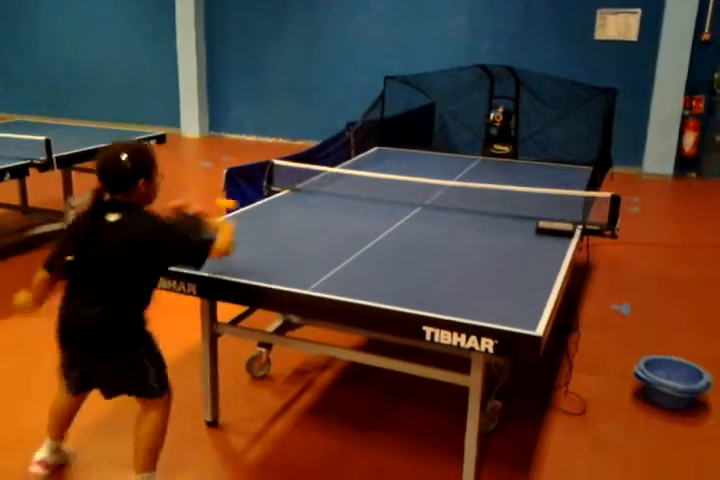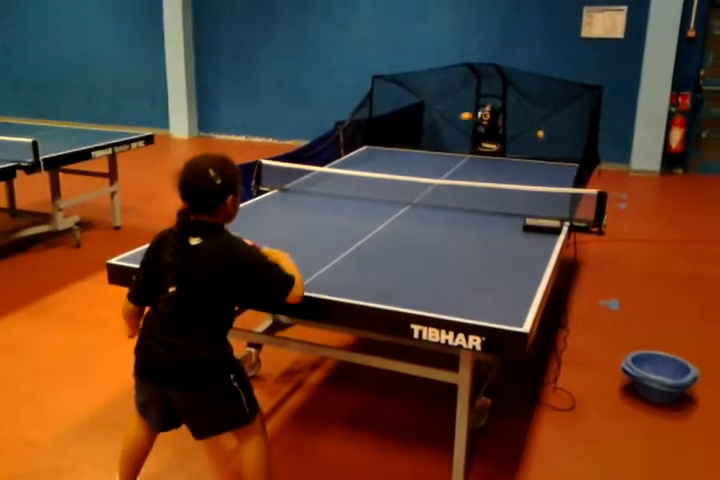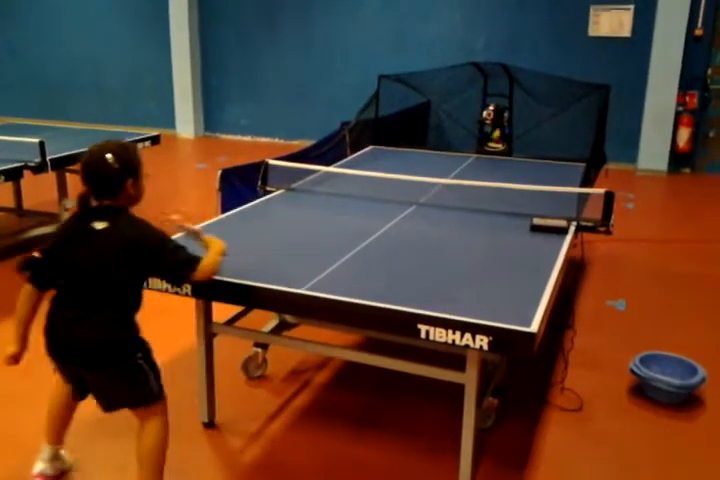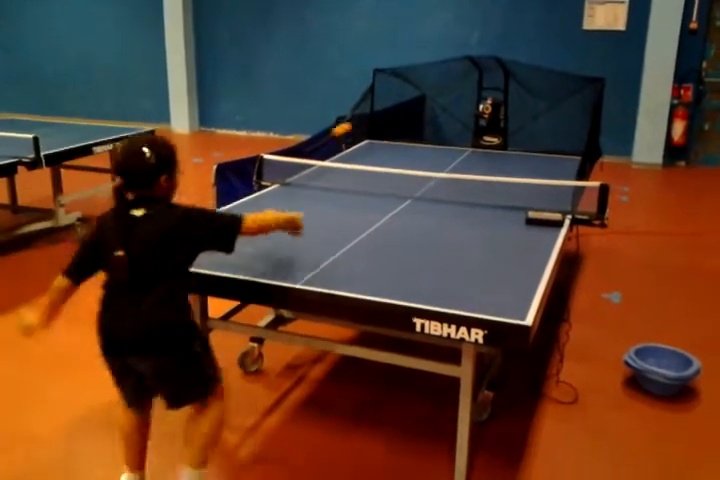
dt=1s
person 1, frame 1
left shoulder: (85, 222)
right shoulder: (155, 229)
left elbow: (50, 273)
right elbow: (219, 248)
left wrist: (32, 298)
right wrist: (222, 228)
left hip: (73, 329)
right hip: (120, 335)
left knee: (74, 388)
right knee: (156, 401)
person 1, frame 2
left shoulder: (163, 242)
right shoulder: (236, 254)
left elbow: (132, 306)
right elbow: (293, 294)
left wrist: (138, 331)
right wrist: (282, 259)
left hip: (151, 361)
right hip: (203, 368)
left knee: (146, 423)
right knee: (250, 432)
person 1, frame 3
left shoulder: (70, 229)
right shoulder: (139, 235)
left elbow: (33, 286)
right elbow: (202, 272)
right wrist: (215, 248)
left hip: (61, 341)
right hip: (112, 346)
left knee: (71, 387)
right knee: (154, 412)
person 1, frame 4
left shoulder: (107, 224)
right shoulder: (183, 219)
left elbow: (69, 280)
right elbow: (248, 225)
left wrist: (43, 314)
right wrist: (287, 219)
left hip: (116, 335)
right hip: (167, 334)
left knee: (136, 405)
right knee: (210, 400)
